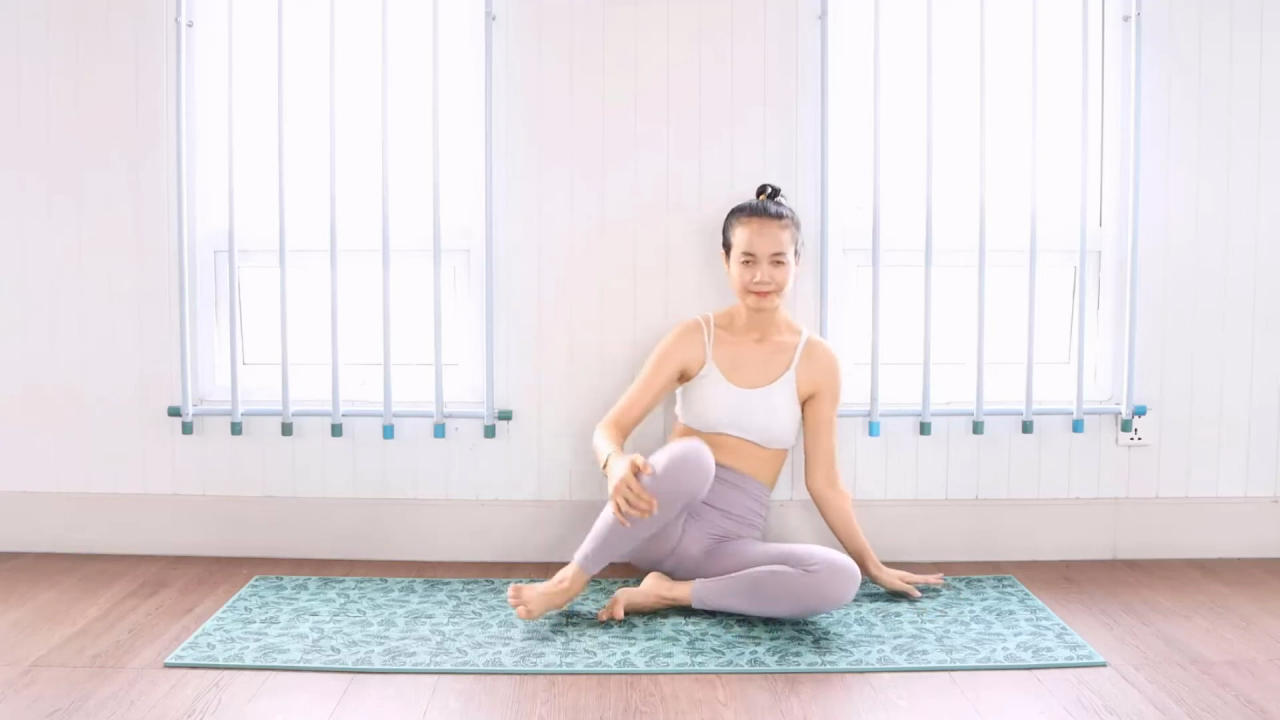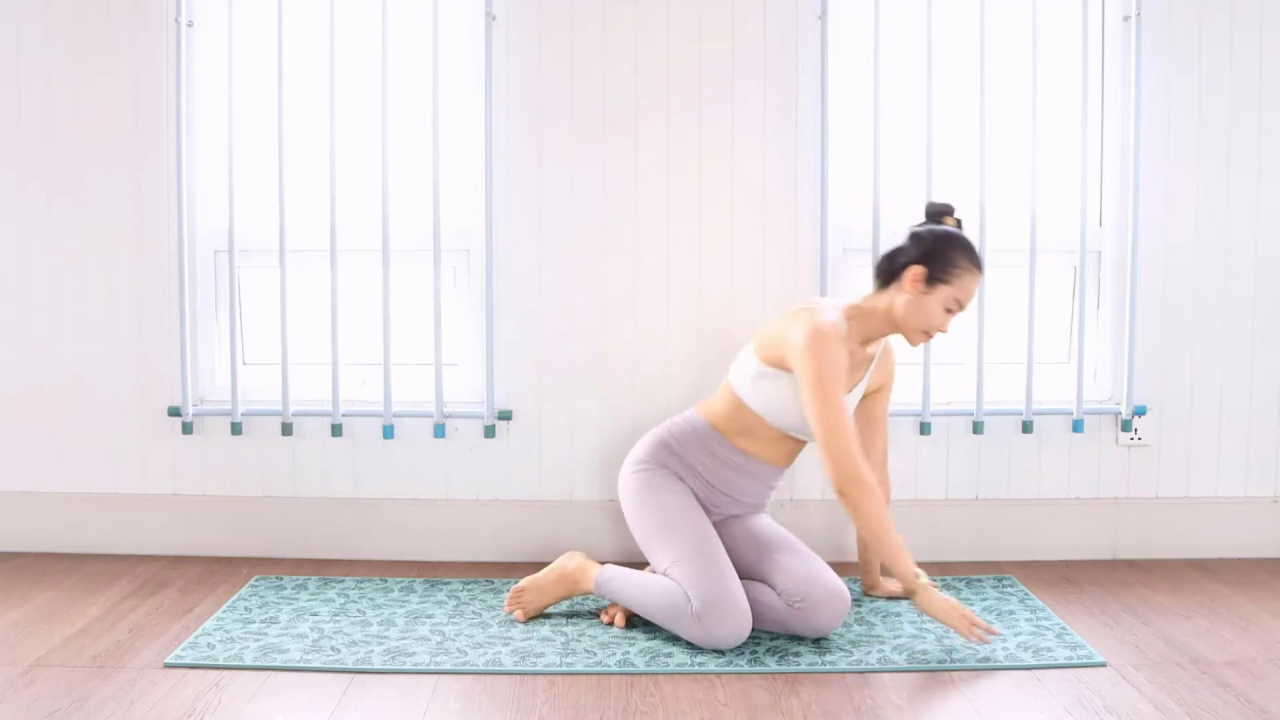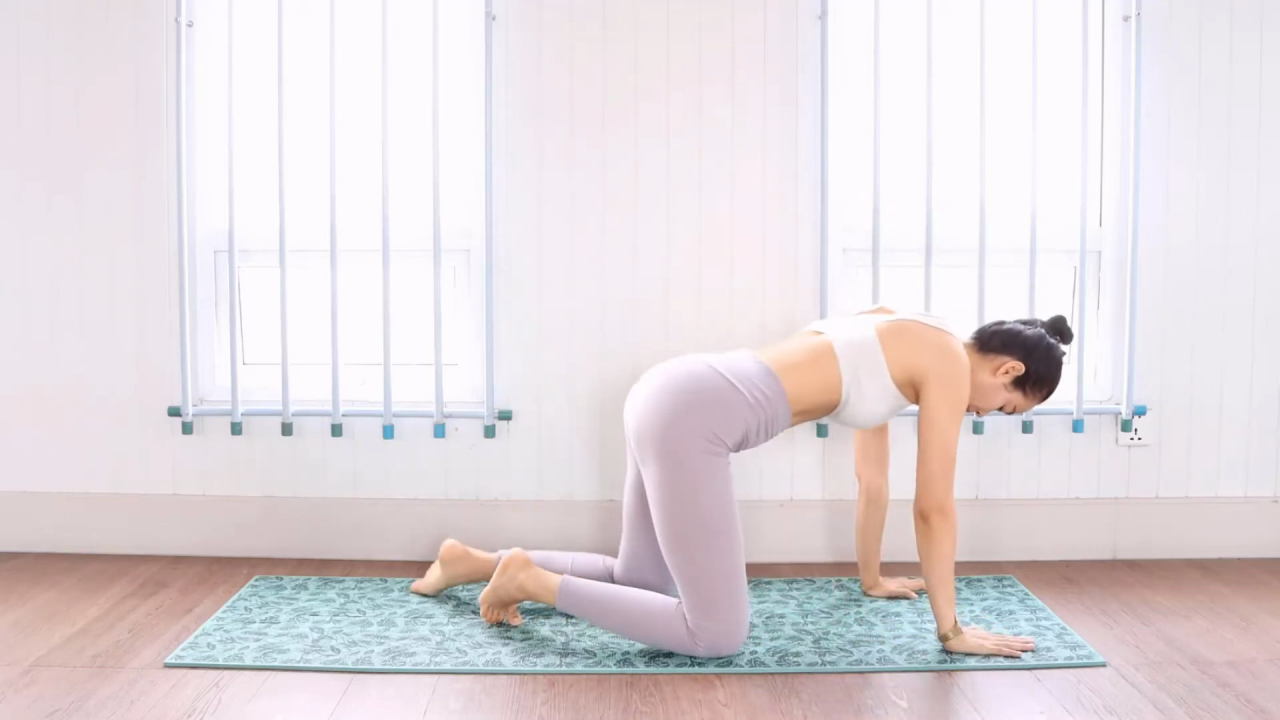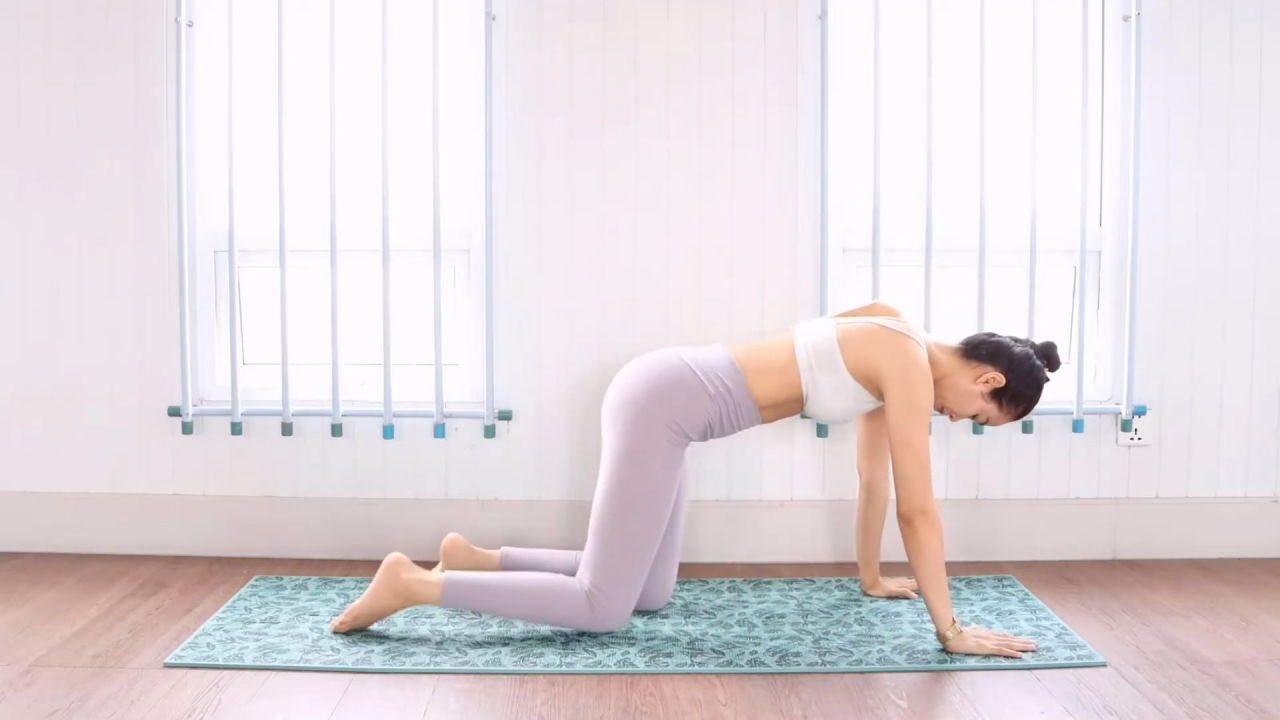
dt=1s
person 1, frame 1
left shoulder: (817, 361)
right shoulder: (692, 339)
left elbow: (824, 482)
right elbow: (610, 427)
left wrist: (872, 566)
right wrist: (615, 464)
left hip: (729, 541)
right hip: (667, 515)
left knee: (840, 578)
right knee: (690, 456)
left ankle: (669, 593)
right ankle: (571, 580)
person 1, frame 2
left shoulder: (880, 358)
right shoulder: (817, 334)
left elbow: (871, 474)
right elbow: (848, 480)
left wrist: (873, 575)
right wrist: (918, 587)
left hip: (737, 508)
right hip: (665, 472)
left knee: (827, 611)
right knee: (723, 627)
left ankle: (675, 577)
right ankle: (585, 572)
person 1, frame 3
left shoulder: (896, 346)
right shoulder: (948, 362)
left elbow: (873, 478)
right elbow: (934, 509)
left wrist: (872, 578)
right wrist: (952, 629)
left hip: (672, 394)
right hip: (690, 420)
left knee: (643, 579)
right knee: (718, 635)
left ankle: (477, 563)
right ankle: (527, 581)
person 1, frame 4
left shoulder: (889, 351)
right shoulder: (913, 366)
left elbow: (874, 476)
right elbow: (916, 509)
left wrist: (871, 577)
right wrist: (951, 629)
left hip: (661, 396)
right hip: (661, 404)
left knee: (648, 593)
right knee: (603, 606)
left ankle: (475, 560)
right ankle: (413, 586)
